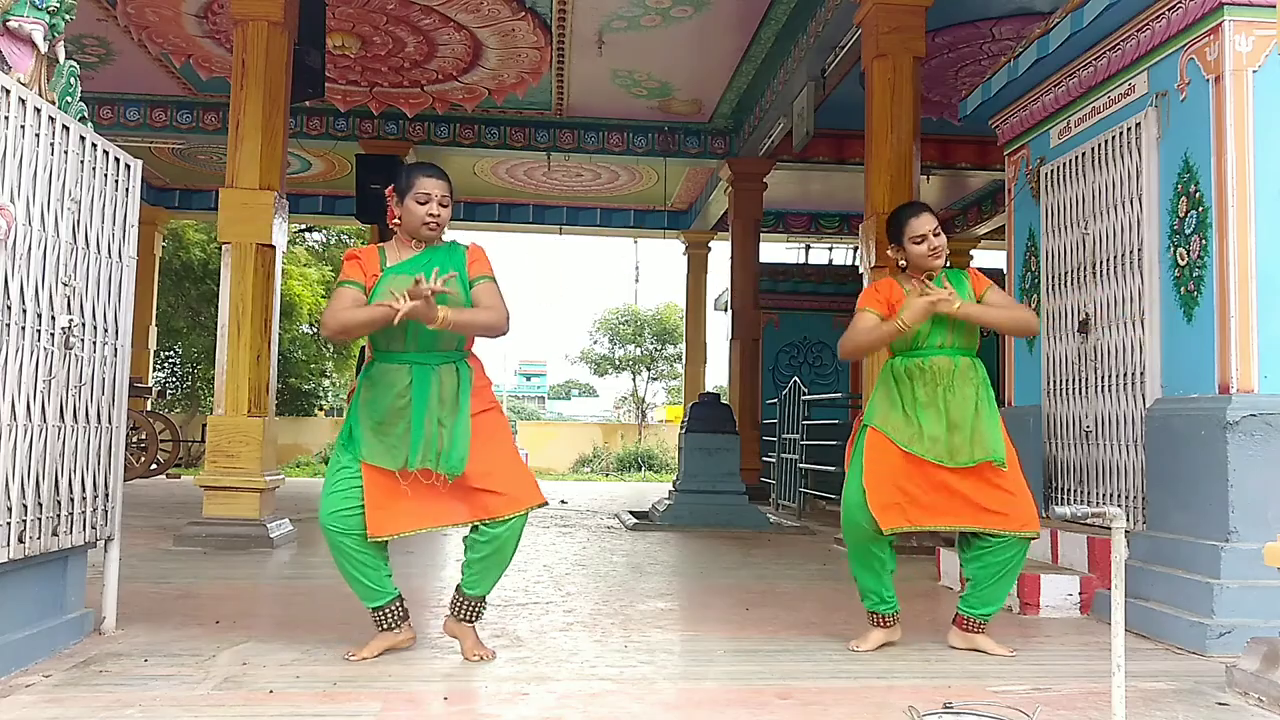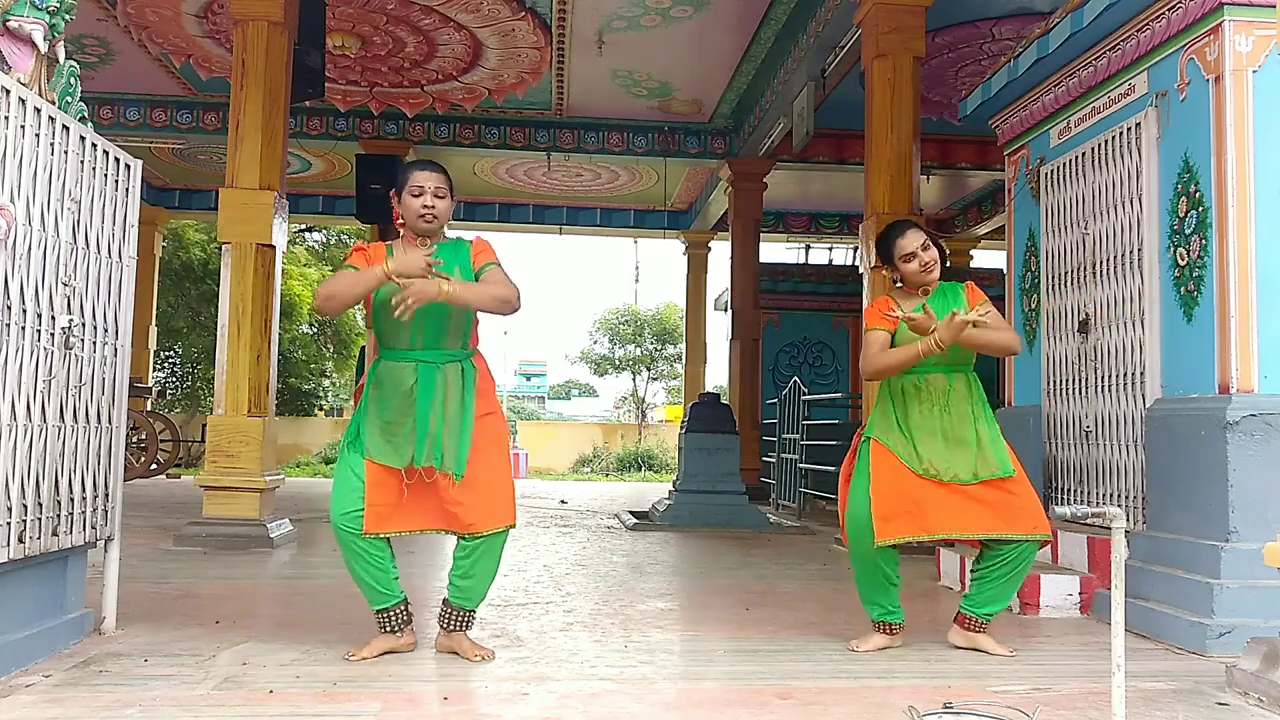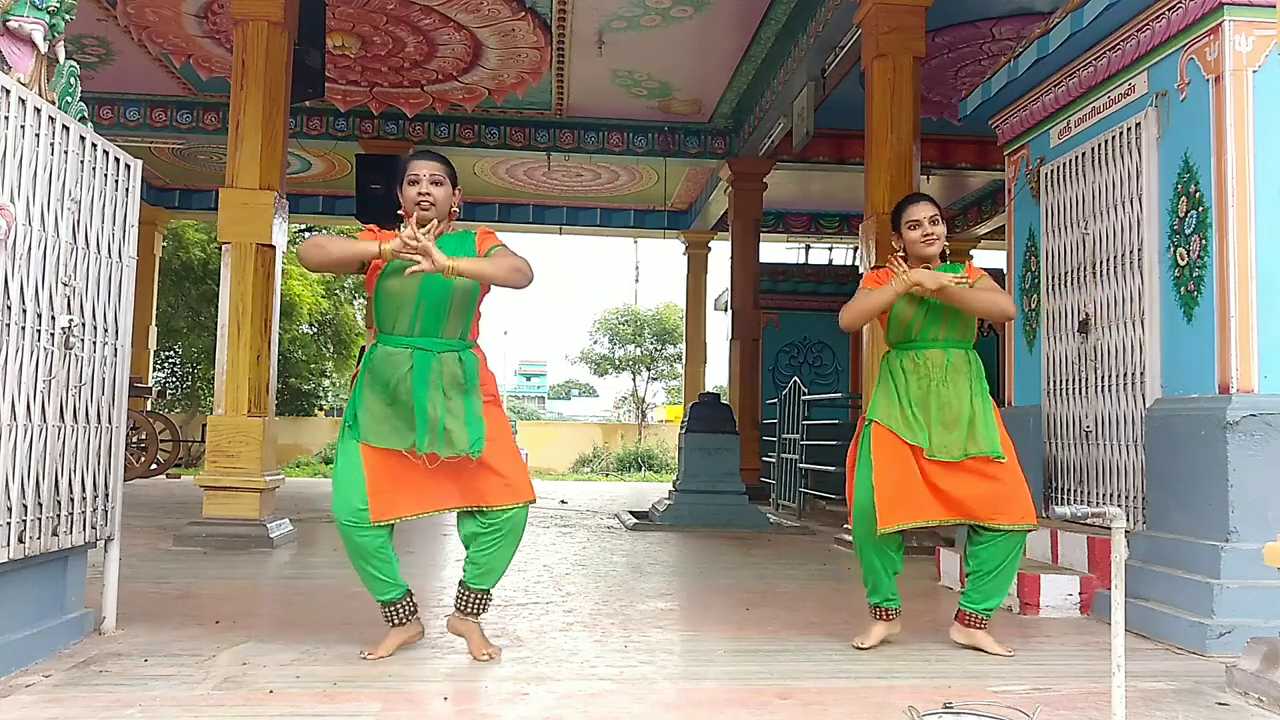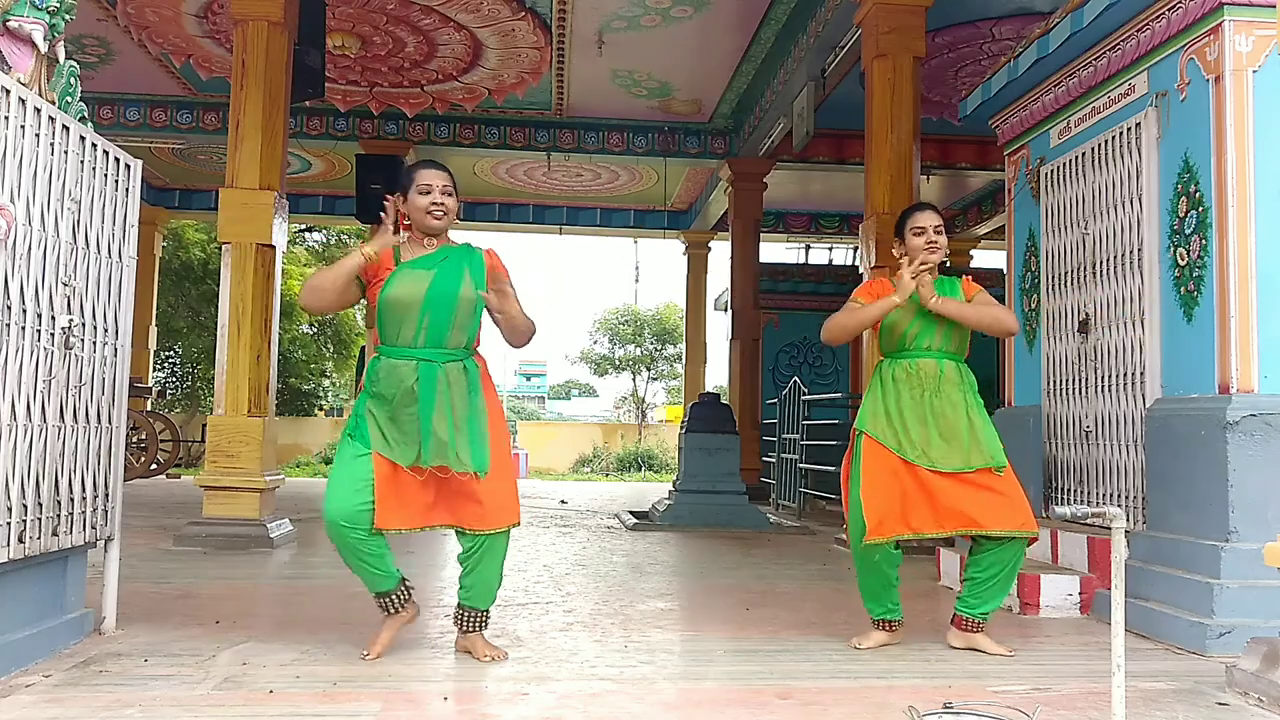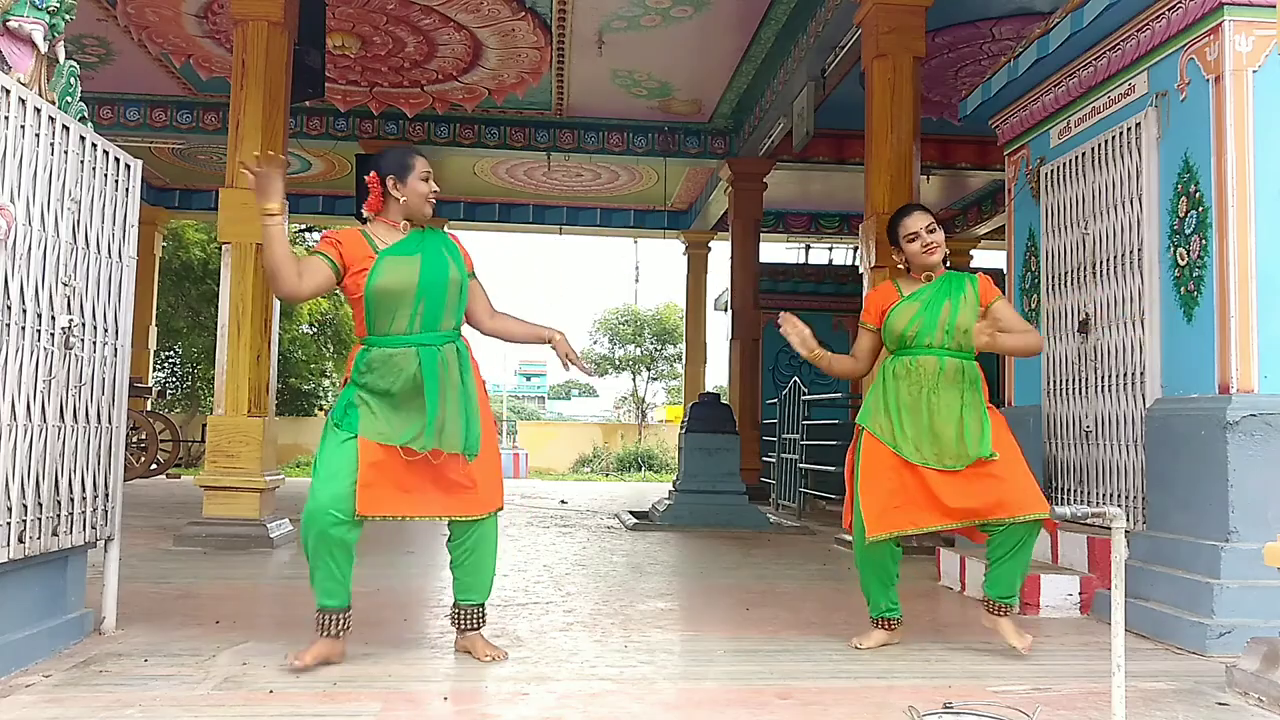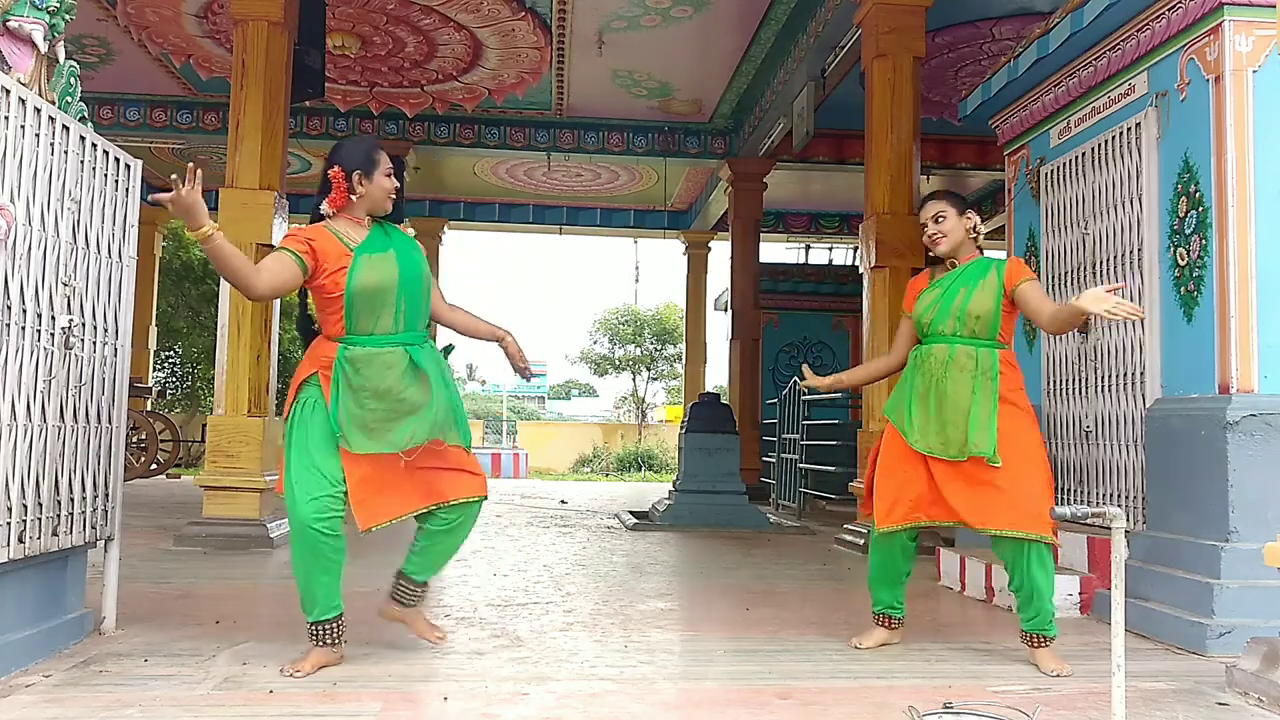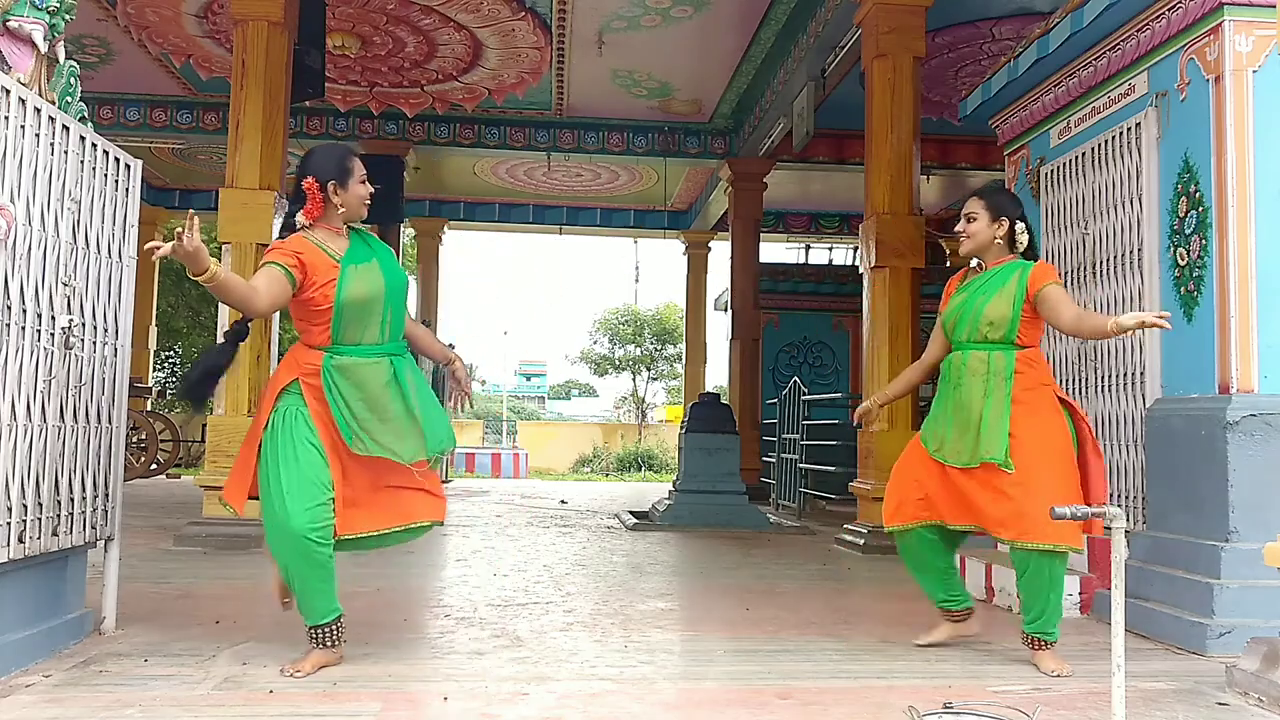
dt=0.2s
person 1, frame 1
left shoulder: (468, 258)
right shoulder: (363, 261)
left elbow: (497, 321)
right elbow: (332, 327)
left wrist: (434, 316)
right wrist: (395, 306)
left hip: (458, 401)
right hip: (383, 405)
left knee: (509, 508)
right knee: (340, 515)
left ankle: (463, 615)
right ankle: (393, 623)
person 1, frame 2
left shoulder: (473, 253)
right shoulder: (370, 257)
left elbow: (509, 298)
right elbow: (325, 303)
left wrist: (441, 289)
right wrist: (392, 270)
left hip: (462, 402)
right hip: (390, 403)
left knee: (484, 518)
right knee: (353, 514)
left ankle: (454, 627)
right ankle: (396, 626)
person 1, frame 3
left shoulder: (478, 243)
right shoulder: (378, 244)
left elbow: (522, 274)
right elbow: (310, 253)
left wrist: (445, 262)
right wrist: (391, 247)
left hip: (458, 390)
right hip: (385, 391)
left knee: (505, 501)
right knee: (354, 509)
left ankle: (468, 611)
right ankle: (403, 619)
person 1, frame 4
left shoulder: (480, 261)
right shoulder: (376, 260)
left elbow: (520, 334)
right elbow: (312, 300)
left wrist: (498, 304)
right wrist: (371, 251)
left hip: (461, 401)
right hip: (387, 403)
left knee: (489, 517)
right knee: (345, 513)
left ankle: (470, 628)
right ankle: (397, 603)
person 1, frame 5
left shoulder: (448, 247)
right shoulder: (346, 245)
left elbow: (486, 317)
right elbow: (289, 286)
left wrist: (550, 335)
right wrist: (271, 209)
left hip: (450, 389)
right hip: (375, 391)
left knee: (474, 505)
right knee: (326, 508)
left ankle: (469, 627)
right ankle: (331, 630)
person 1, frame 6
left shoulder: (401, 240)
right shoulder: (313, 241)
left elbow: (438, 307)
right elbow: (256, 283)
left wrist: (500, 334)
right wrist: (201, 225)
left hip: (413, 386)
right hip: (342, 390)
left knee: (460, 494)
right knee: (315, 513)
left ankle: (404, 597)
right ankle: (327, 638)
person 1, frame 7
left shoulder: (372, 246)
right shoulder: (296, 253)
left elbow: (399, 319)
right elbow: (254, 299)
left wrist: (449, 356)
right wrist: (199, 260)
left hip: (385, 398)
right hip: (319, 398)
left knee: (417, 510)
right knee: (301, 522)
left ankle: (303, 560)
right ankle: (326, 639)
person 2, frame 1
left shoulder: (970, 281)
right shoulder: (883, 293)
left elbow: (1029, 324)
right elbow: (848, 349)
left wrist: (958, 309)
right wrist: (907, 319)
left hip: (967, 411)
right hip: (901, 409)
left knee: (1008, 516)
right knee: (861, 509)
left ankle: (969, 624)
right ankle: (883, 618)
person 2, frame 2
left shoulder: (967, 294)
right shoulder: (881, 309)
left elbow: (1013, 343)
right elbow: (870, 367)
left wrist: (939, 330)
right wrist: (938, 342)
left hip: (966, 427)
right hip: (900, 427)
left knee: (1021, 524)
right knee: (865, 519)
left ankle: (970, 623)
right ankle: (886, 624)
person 2, frame 3
left shoulder: (966, 274)
right shoulder: (882, 279)
left elbow: (1007, 310)
right elbow: (847, 319)
left wrist: (932, 288)
right wrist: (908, 283)
left hip: (964, 404)
right hip: (899, 404)
left knee: (1005, 509)
right knee: (874, 505)
left ankle: (971, 620)
right ankle: (885, 611)
person 2, frame 4
left shoulder: (963, 289)
right shoulder: (877, 290)
left elbow: (1009, 325)
right elbow: (831, 333)
left wrist: (935, 300)
right wrist: (898, 296)
left hip: (957, 415)
right hip: (892, 415)
left knee: (1007, 520)
right knee: (872, 520)
left ankle: (968, 624)
right ankle: (885, 621)
person 2, frame 5
left shoulder: (977, 286)
right shoulder: (883, 295)
left elbow: (1031, 340)
right elbow: (857, 366)
left wrist: (992, 340)
right wrist: (814, 351)
left hip: (962, 410)
right hip: (893, 413)
left knee: (1018, 507)
right knee: (878, 518)
left ankle: (999, 606)
right ankle: (885, 620)
person 2, frame 6
left shoulder: (1008, 271)
right shoulder: (921, 285)
left elbow: (1049, 317)
right elbow: (897, 357)
left wrist: (1080, 306)
right wrist: (834, 381)
left hip: (991, 405)
right hip: (922, 406)
left knee: (1016, 513)
right knee: (895, 511)
left ankle: (1039, 637)
right ankle: (888, 619)
person 2, frame 7
left shoulder: (1033, 274)
right shoulder: (956, 285)
left elbow: (1071, 320)
right elbow: (931, 357)
left wrist: (1119, 324)
right wrist: (880, 398)
left hip: (1018, 408)
right hip: (958, 411)
left knee: (1033, 520)
right knee: (914, 509)
left ankle: (1041, 639)
right ankle: (957, 613)
